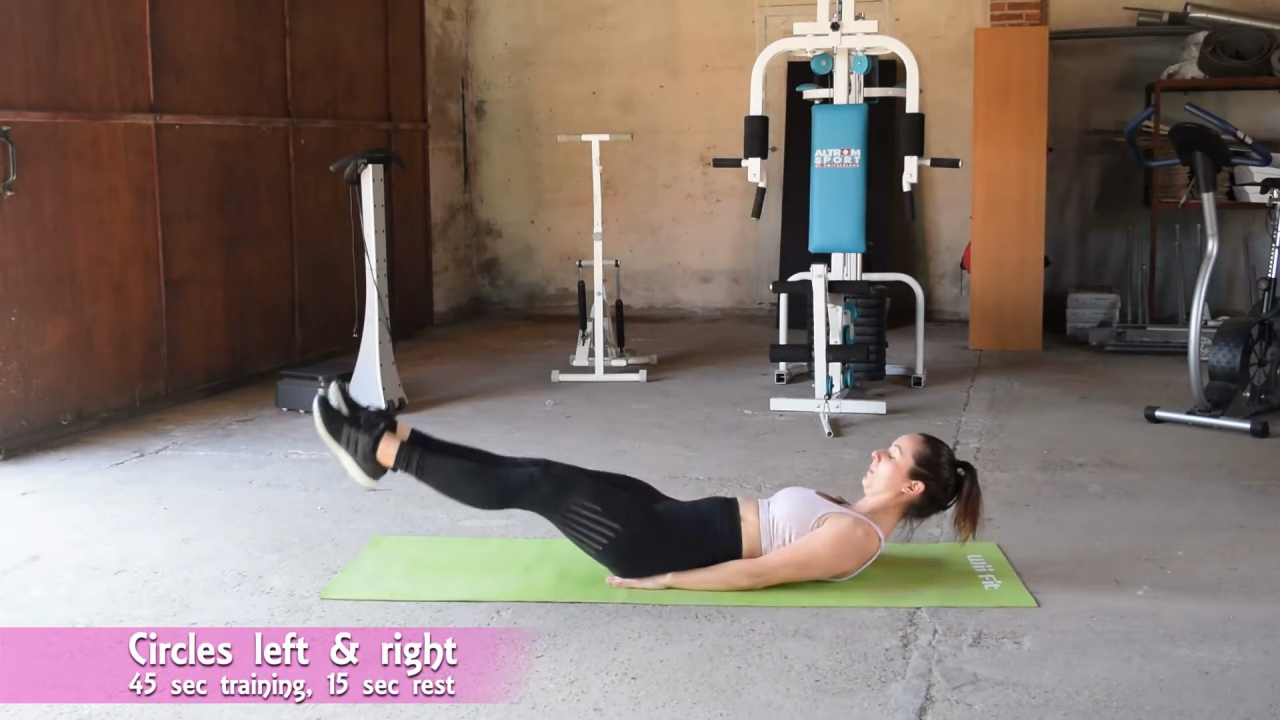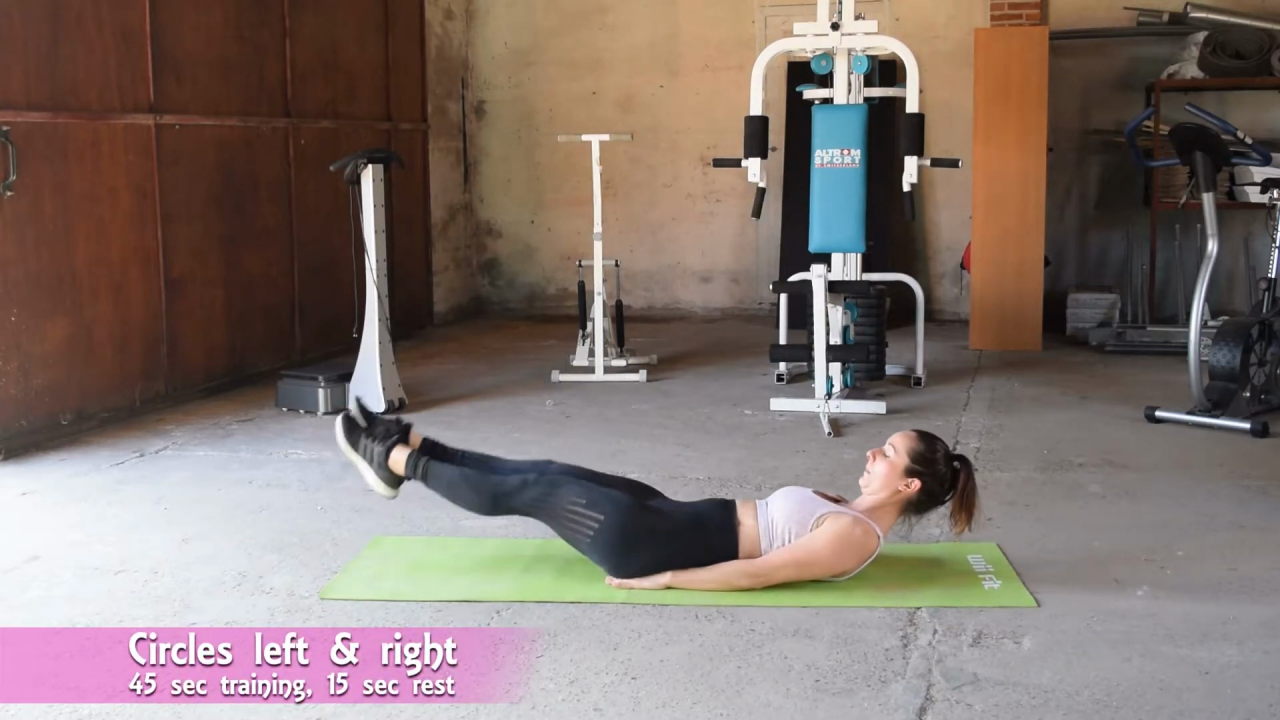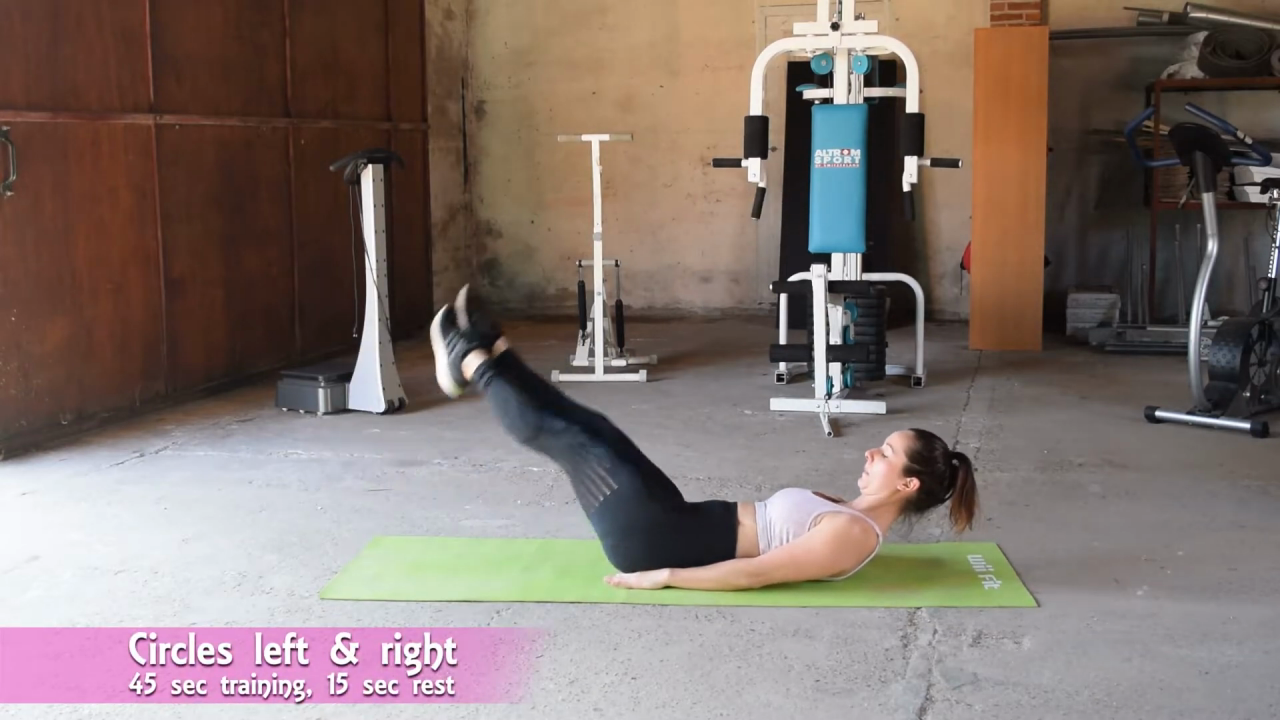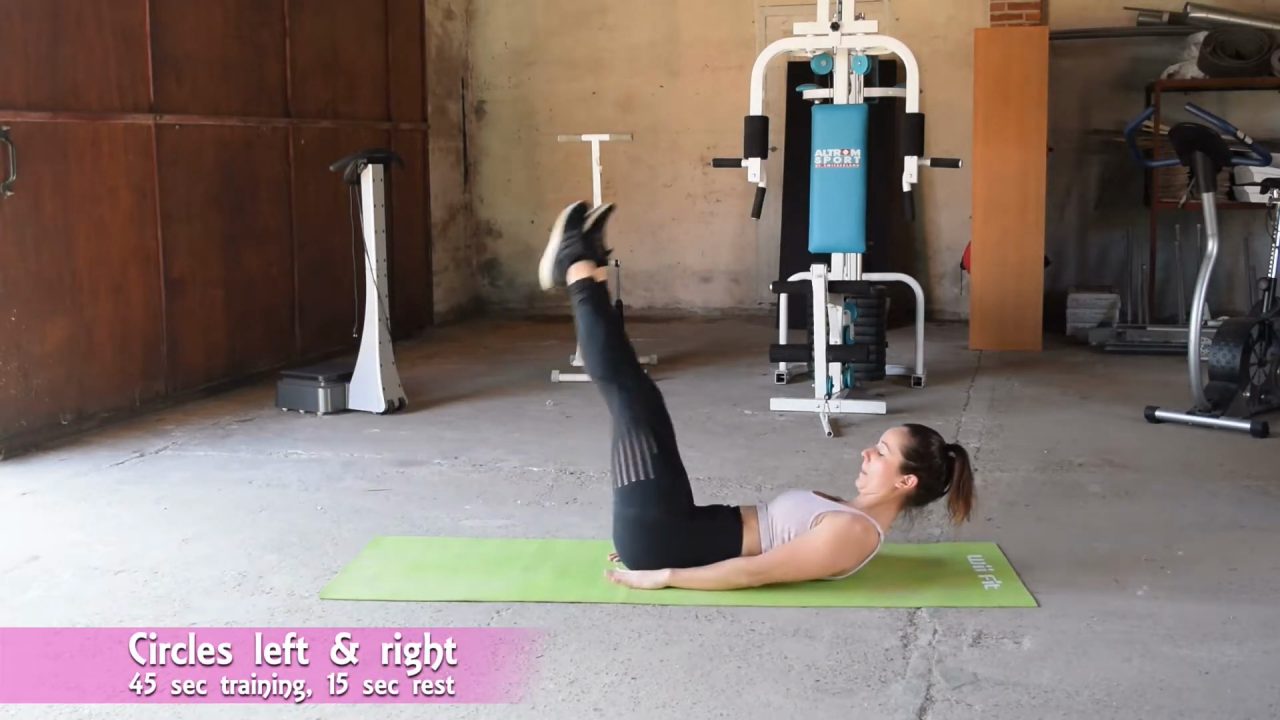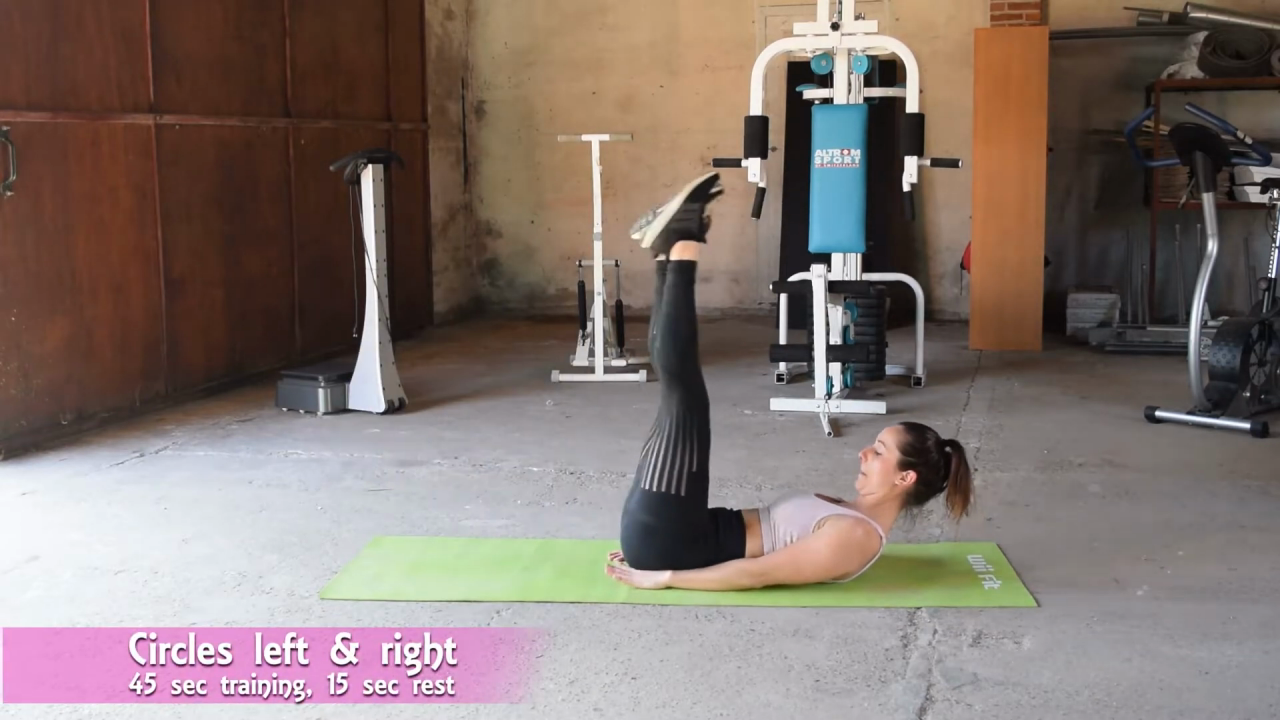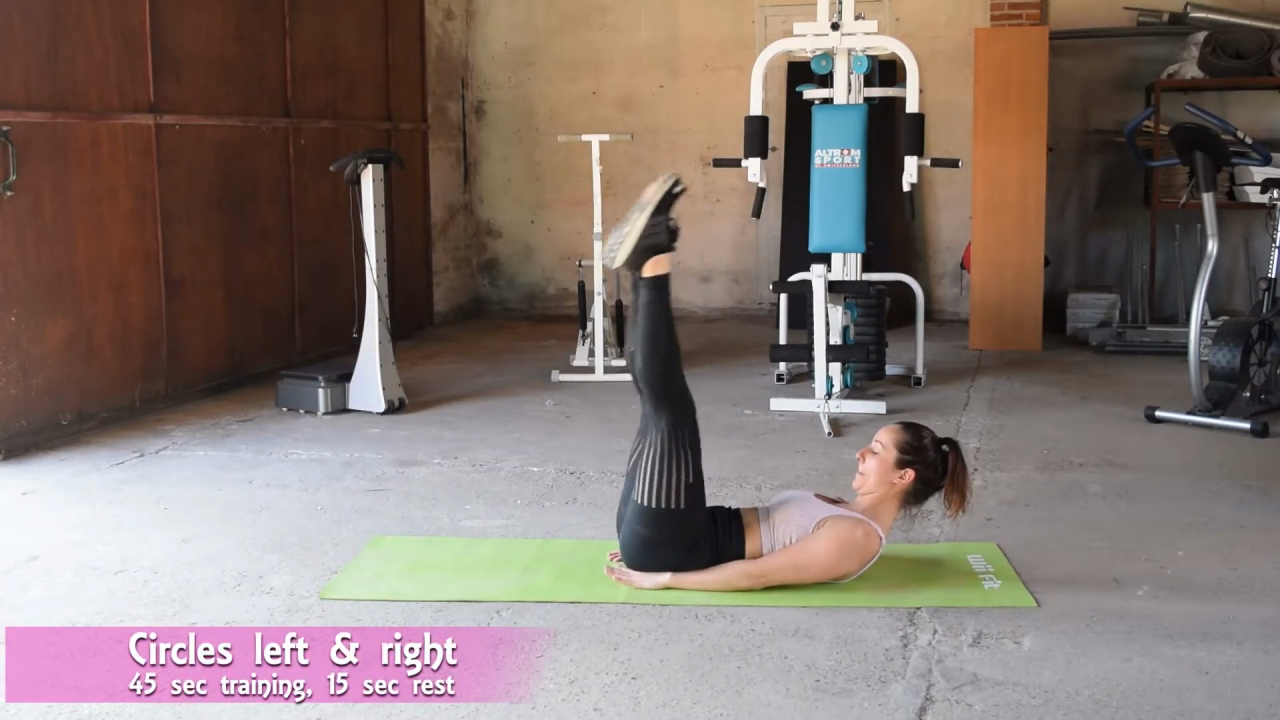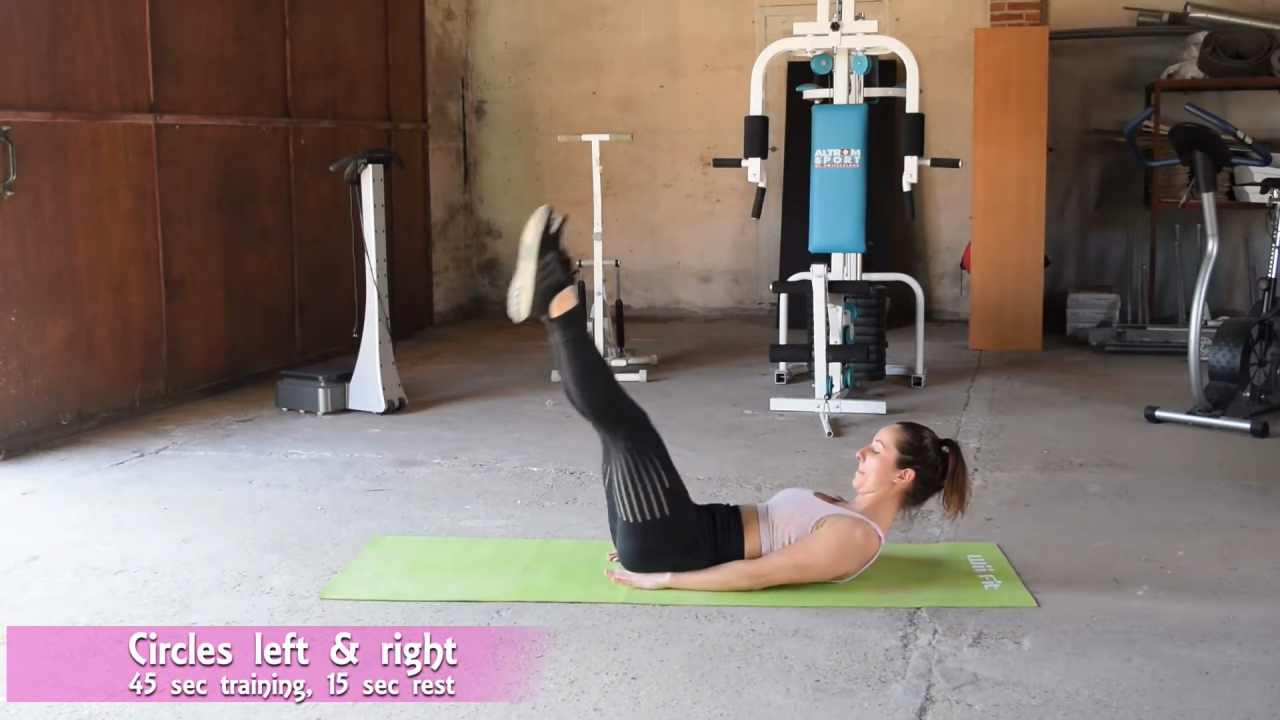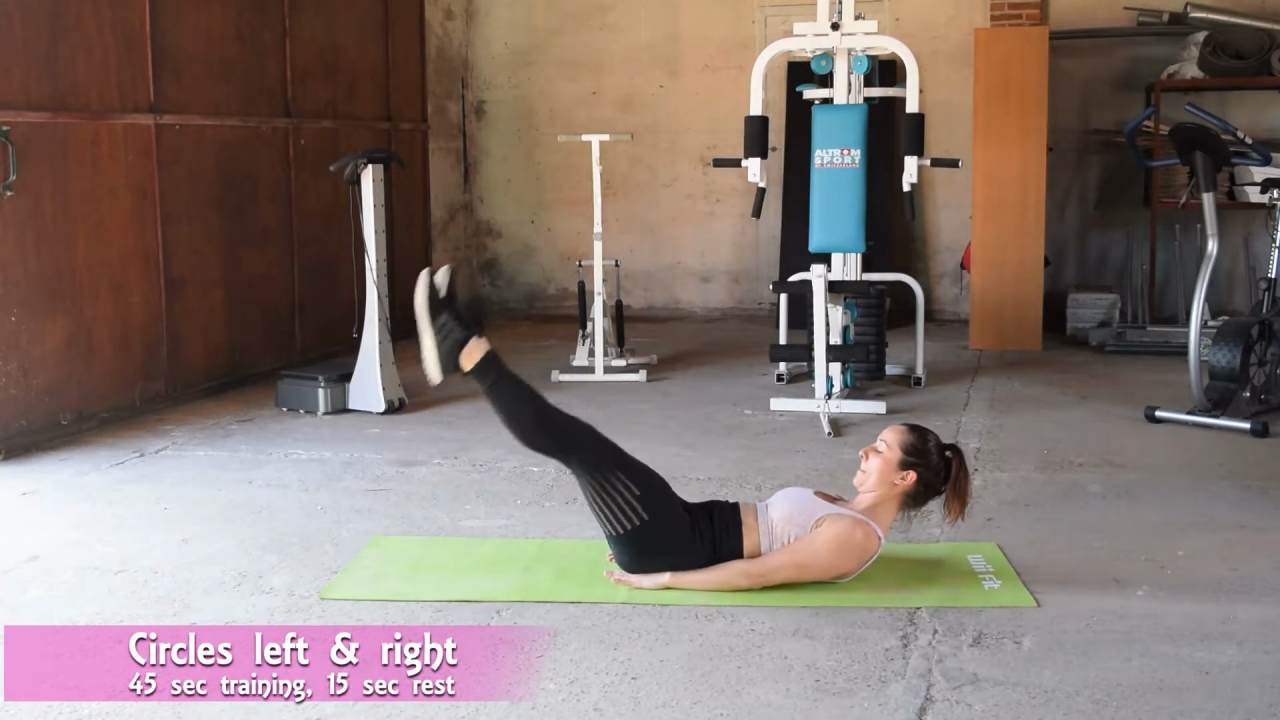
dt=0.2s
person 1, frame 1
left shoulder: (855, 536)
right shoulder: (847, 510)
left elbow: (758, 573)
left wrist: (664, 577)
left hip: (670, 540)
right hip: (679, 520)
left knee: (541, 484)
right knee: (543, 475)
left ankle: (383, 451)
right ankle: (389, 439)
person 1, frame 2
left shoulder: (850, 540)
right shoulder: (849, 509)
left elbow: (757, 574)
left wrist: (661, 580)
left hip: (669, 543)
right hip: (684, 522)
left knee: (537, 493)
right knee: (549, 475)
left ankle: (399, 457)
right ankle: (405, 445)
person 1, frame 3
left shoulder: (852, 538)
right shoulder: (853, 512)
left elbow: (754, 572)
left wrist: (664, 575)
left hip: (659, 539)
right hip: (687, 527)
left knee: (565, 438)
right knee: (587, 427)
left ankle: (472, 362)
right ankle: (489, 354)
person 1, frame 4
left shoulder: (854, 534)
right shoulder: (851, 512)
left elbow: (752, 573)
left wrist: (661, 575)
left hip: (659, 544)
right hip: (683, 530)
left knee: (627, 390)
left ankle: (579, 271)
person 1, frame 5
left shoulder: (857, 536)
right shoulder: (852, 513)
left elbow: (758, 574)
left wrist: (660, 578)
left hip: (663, 547)
left knee: (683, 389)
left ankle: (682, 244)
right ankle: (672, 250)
person 1, frame 6
left shoulder: (857, 536)
right shoulder: (850, 512)
left elbow: (762, 573)
left wrist: (657, 577)
left hip: (666, 548)
left knee: (670, 405)
left ankle: (653, 261)
person 1, frame 7
left shoulder: (855, 538)
right shoulder: (853, 510)
left elbow: (761, 572)
left wrist: (661, 578)
left hip: (671, 551)
right hip: (702, 533)
left knee: (621, 423)
left ankle: (556, 298)
right ankle: (554, 297)
person 1, frame 8
left shoulder: (857, 537)
right shoulder: (849, 510)
left elbow: (761, 573)
left wrist: (664, 578)
left hip: (683, 541)
right hip: (697, 526)
left knee: (579, 445)
right knee: (581, 445)
left ankle: (464, 352)
right ankle: (464, 352)
